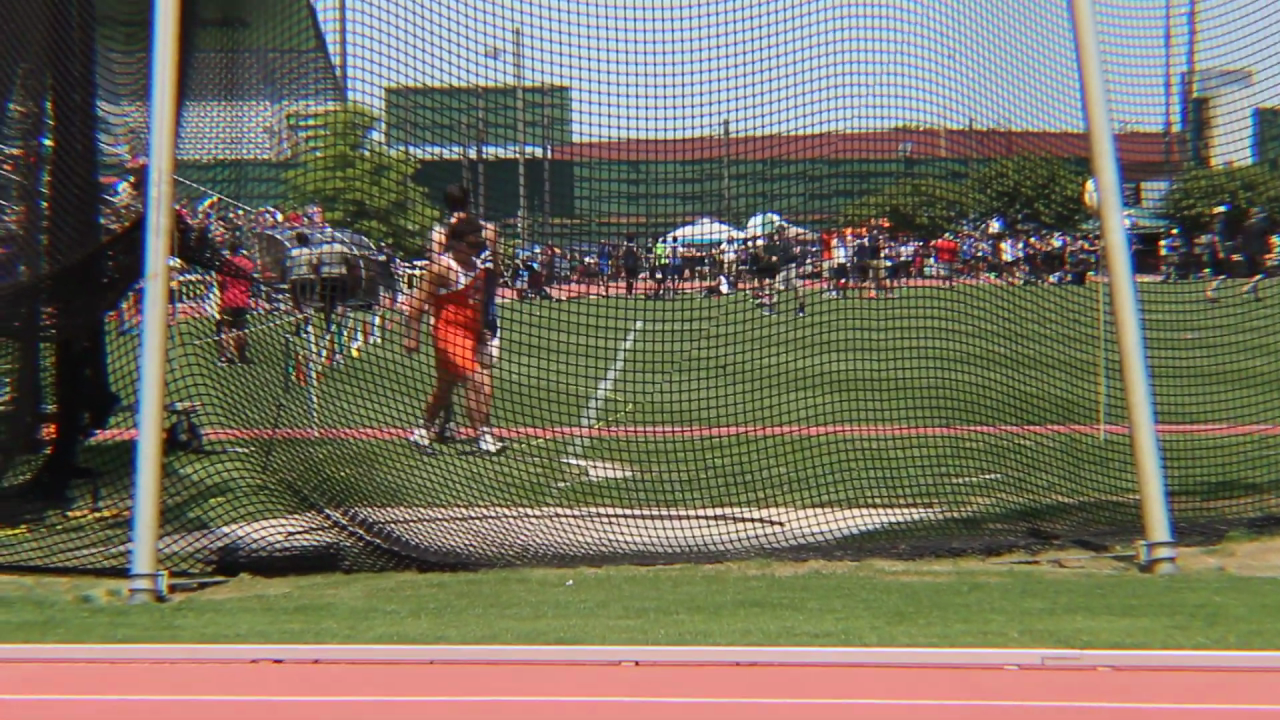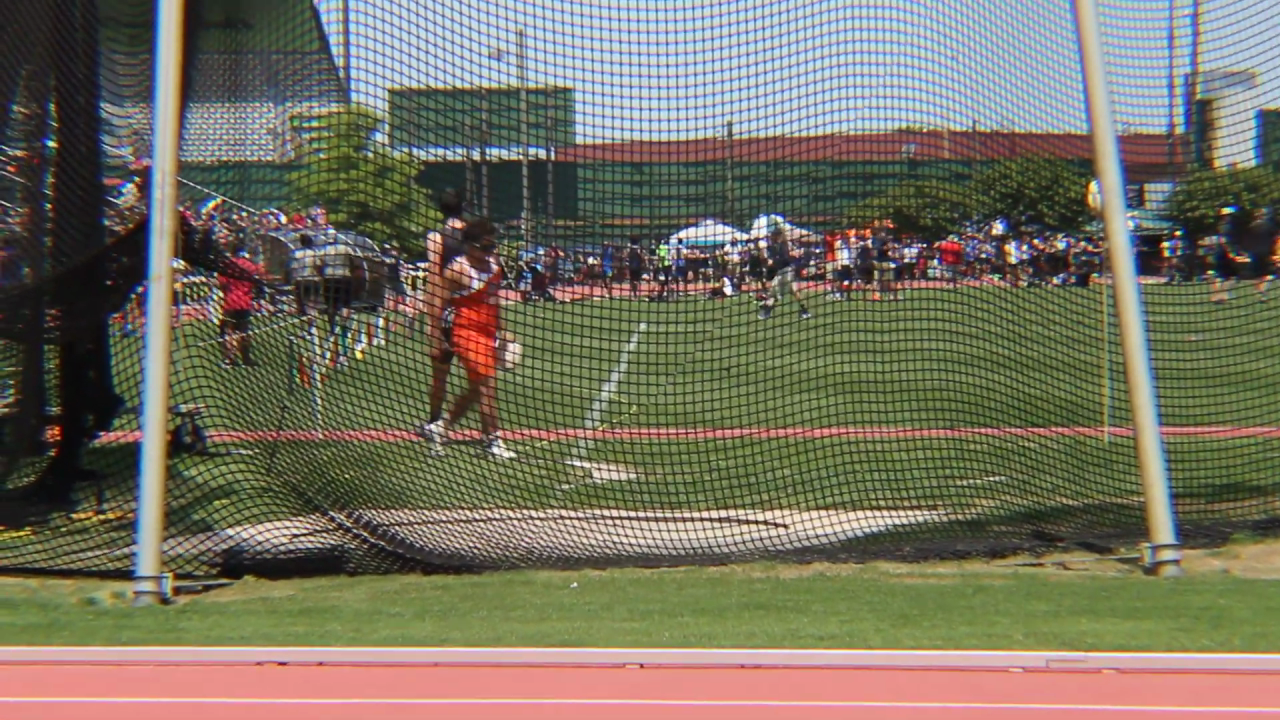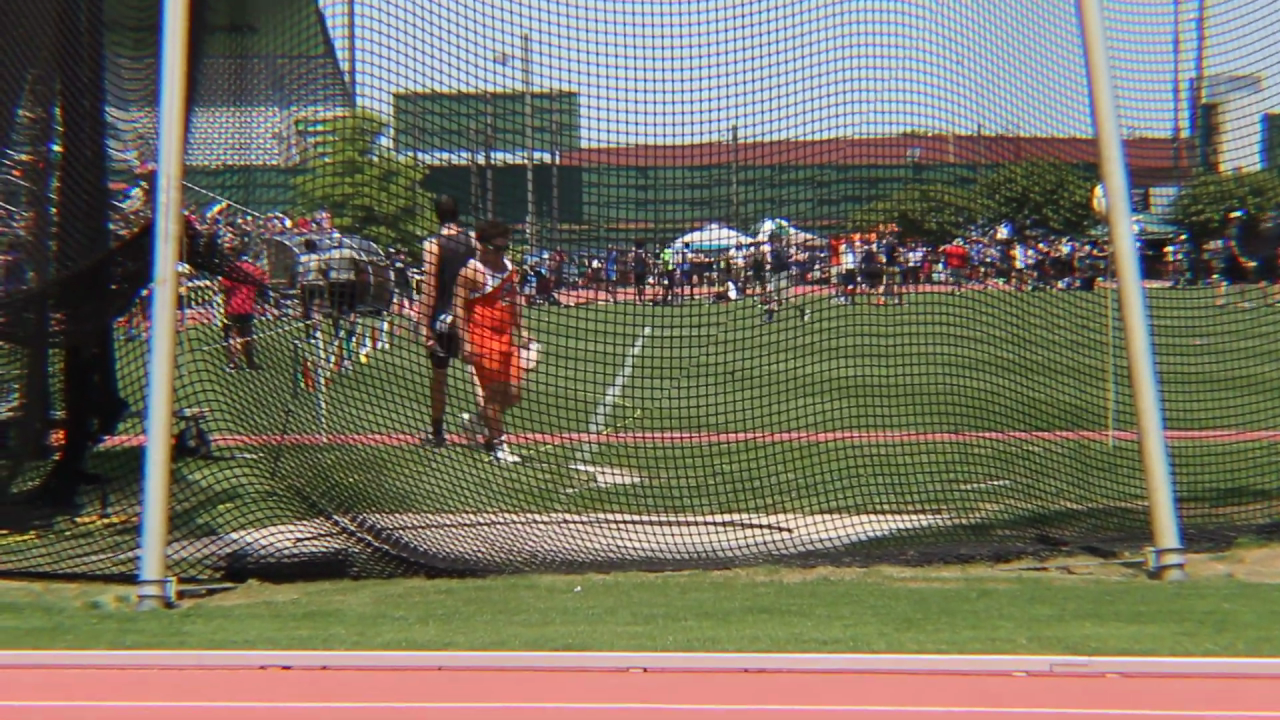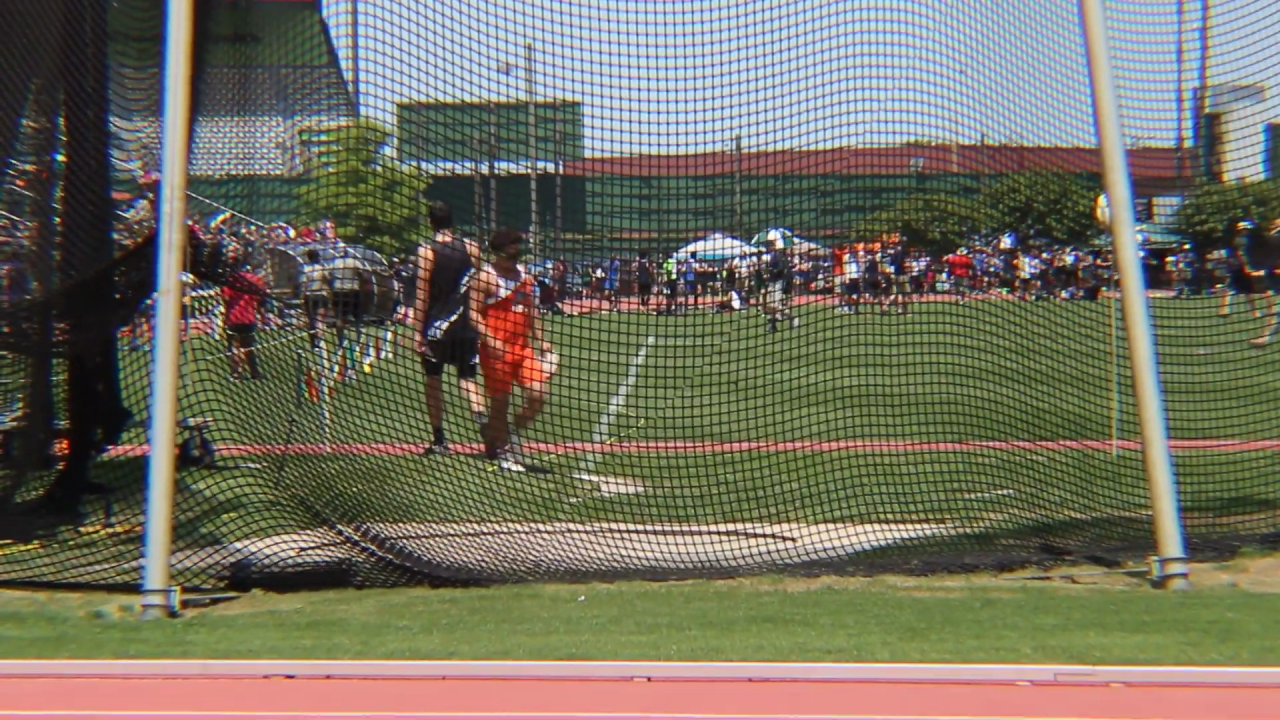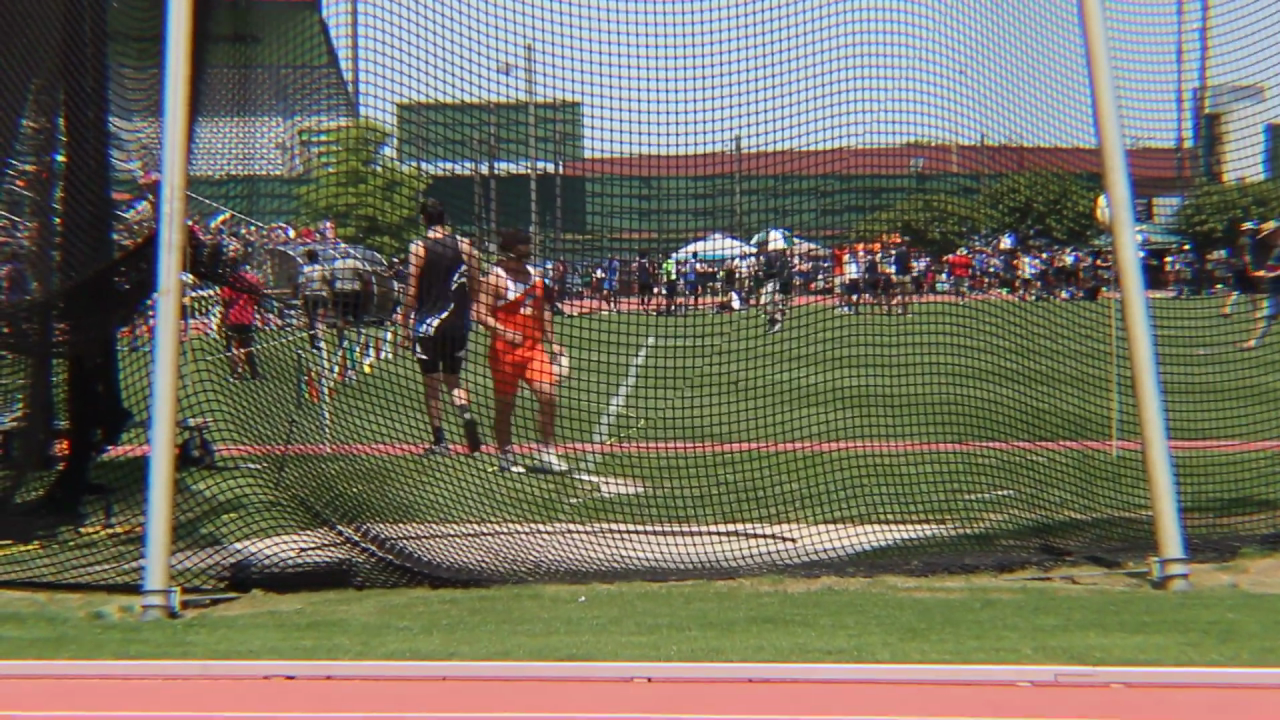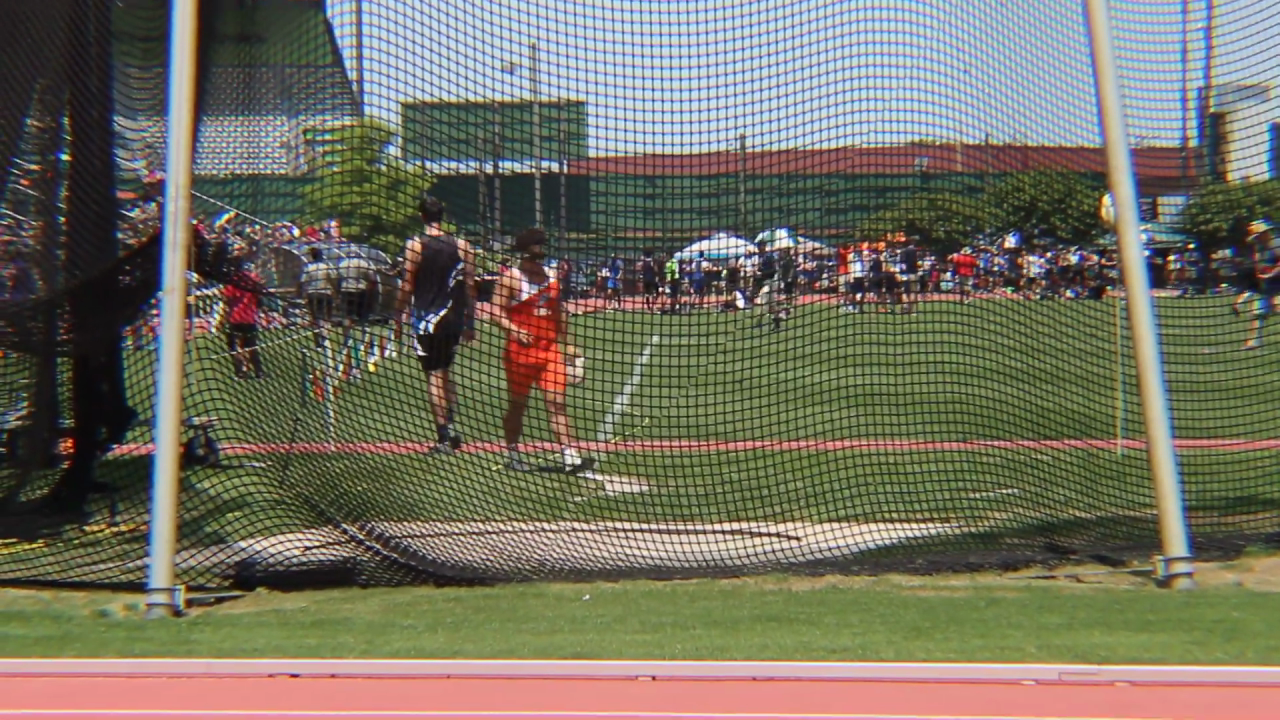
dt=0.1s
person 1, frame 1
left shoulder: (439, 232)
right shoulder: (488, 230)
right elbow: (496, 271)
right hip: (483, 309)
right knee: (482, 367)
left ankle: (447, 421)
person 1, frame 2
left shoulder: (436, 239)
left elbow: (433, 281)
left wrist: (432, 319)
left hip: (447, 316)
left knee: (440, 371)
left ankle: (435, 425)
person 1, frame 3
left shoulder: (432, 245)
right shoulder: (476, 241)
left elbow: (428, 288)
left wrist: (426, 325)
left hip: (443, 321)
left knee: (438, 375)
left ankle: (437, 434)
person 1, frame 4
left shoulder: (427, 251)
right shoulder: (472, 248)
left elbow: (422, 296)
left wrist: (419, 332)
left hip: (436, 328)
right hip: (466, 328)
left knee: (434, 384)
right knee: (469, 382)
left ankle: (440, 441)
right ankle: (483, 422)
person 1, frame 5
left shoulder: (419, 247)
right shoulder: (464, 245)
left elbow: (411, 291)
right elbow: (474, 286)
left wrist: (405, 324)
right wrist: (466, 315)
left hip: (428, 325)
right hip: (458, 324)
left knee: (432, 383)
right knee: (453, 379)
left ankle: (439, 441)
right ankle: (468, 418)
person 1, frame 6
left shoulder: (416, 244)
right shoulder: (461, 244)
left elbow: (406, 287)
right elbow: (469, 285)
left wrist: (398, 319)
right wrist: (470, 322)
left hip: (426, 321)
right hip: (454, 321)
left knee: (434, 378)
right knee: (444, 374)
left ankle: (445, 438)
right ankle: (450, 430)
person 2, frame 1
left shoulder: (475, 265)
right shoulder: (441, 266)
right elbow: (419, 302)
left wrist: (483, 330)
right wrist: (412, 335)
left hip: (470, 334)
right hip: (451, 334)
left knee: (446, 387)
right knee: (476, 383)
left ankle: (422, 433)
right ankle: (483, 436)
person 2, frame 2
left shoulder: (493, 265)
right shoulder: (457, 270)
left wrist: (502, 332)
left hip: (489, 337)
right hip: (470, 337)
left knee: (476, 391)
right knee: (486, 389)
left ankle: (440, 427)
right ankle: (493, 442)
person 2, frame 3
left shoulder: (508, 267)
right shoulder: (471, 271)
right elbow: (459, 307)
left wrist: (521, 332)
right wrist: (465, 342)
left hip: (506, 338)
right hip: (483, 339)
left knee: (513, 393)
right knee: (495, 392)
left ankle: (485, 430)
right ankle: (497, 445)
person 2, frame 4
left shoulder: (523, 274)
right shoulder: (485, 276)
right elbow: (473, 313)
left wrist: (541, 340)
right wrist: (490, 338)
left hip: (524, 346)
right hip: (497, 350)
left knee: (539, 395)
right knee: (500, 403)
left ankle: (513, 434)
right ankle: (503, 454)
person 2, frame 5
left shoulder: (535, 276)
right shoulder: (495, 279)
right elbow: (483, 315)
left wrist: (552, 343)
right wrist: (504, 332)
left hip: (534, 349)
right hip: (505, 351)
left knee: (549, 398)
right knee: (505, 405)
left ankle: (548, 451)
right ankle: (505, 455)
person 2, frame 6
left shoulder: (552, 276)
right shoulder: (510, 278)
left elbow: (560, 312)
right elbow: (497, 313)
left wrist: (569, 344)
right wrist: (516, 331)
left hip: (550, 350)
right hip: (520, 351)
left knee: (558, 402)
right knee: (518, 403)
left ankle: (569, 455)
right ankle: (512, 451)
